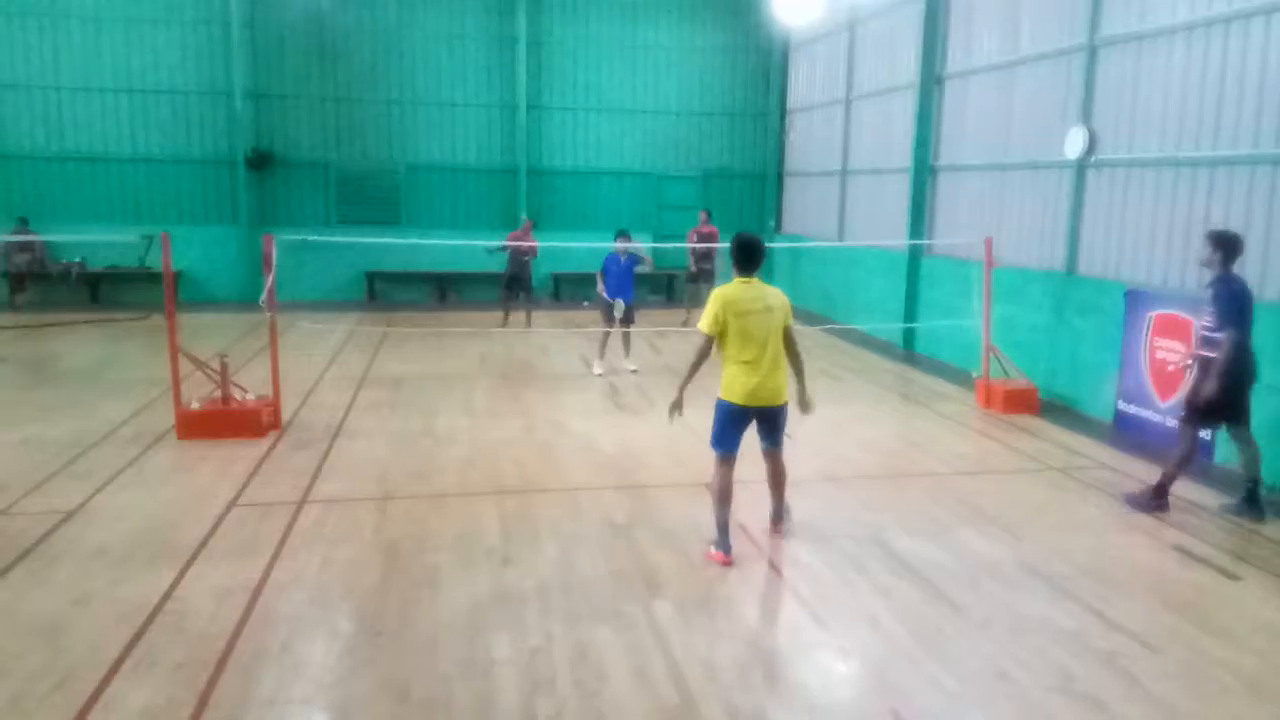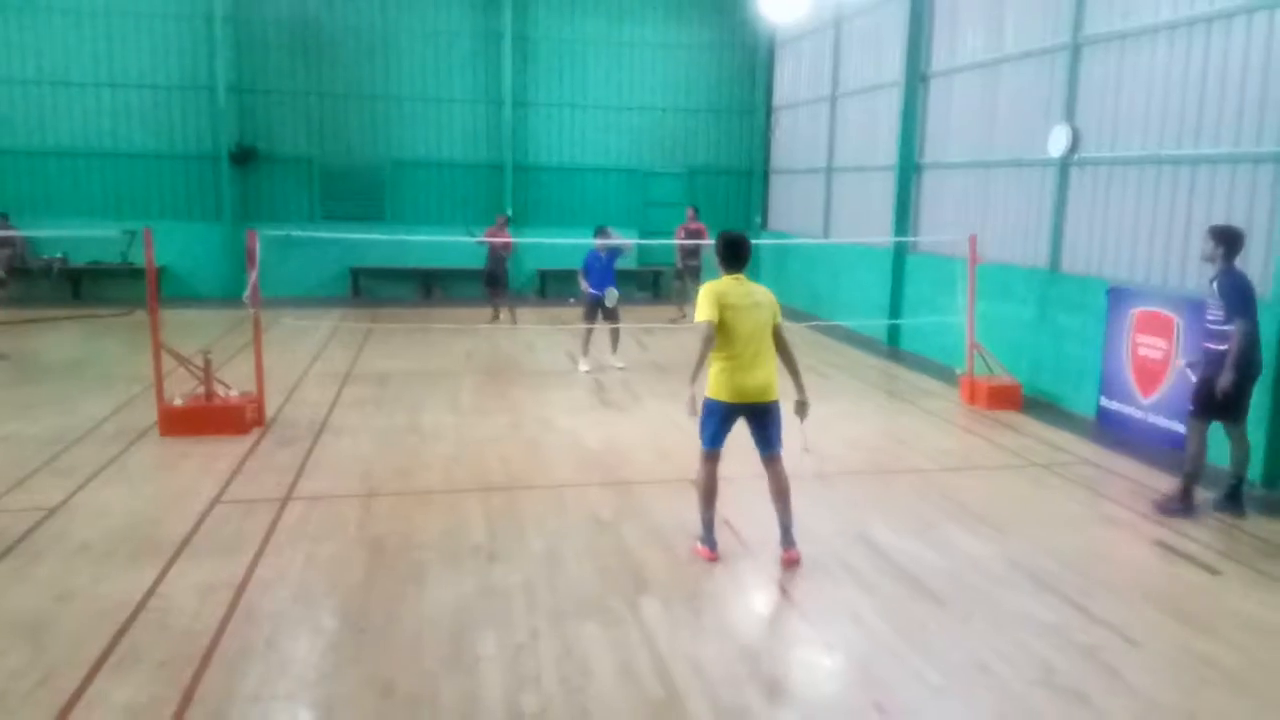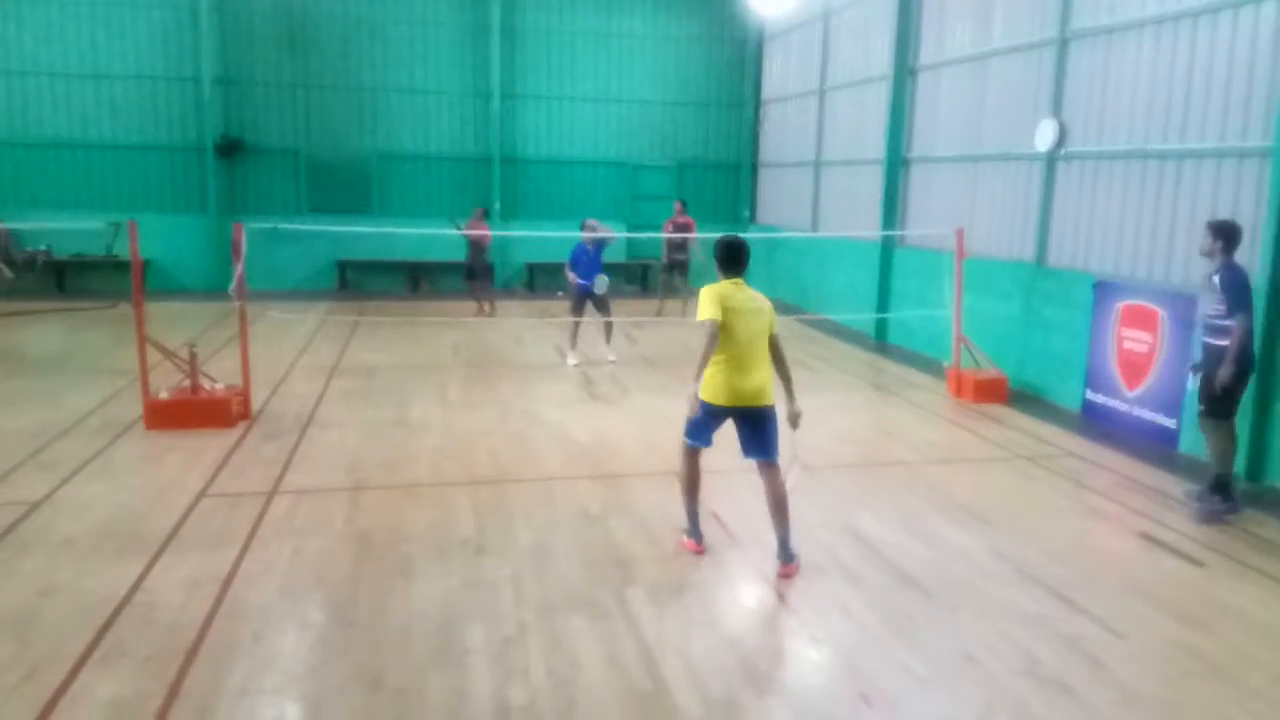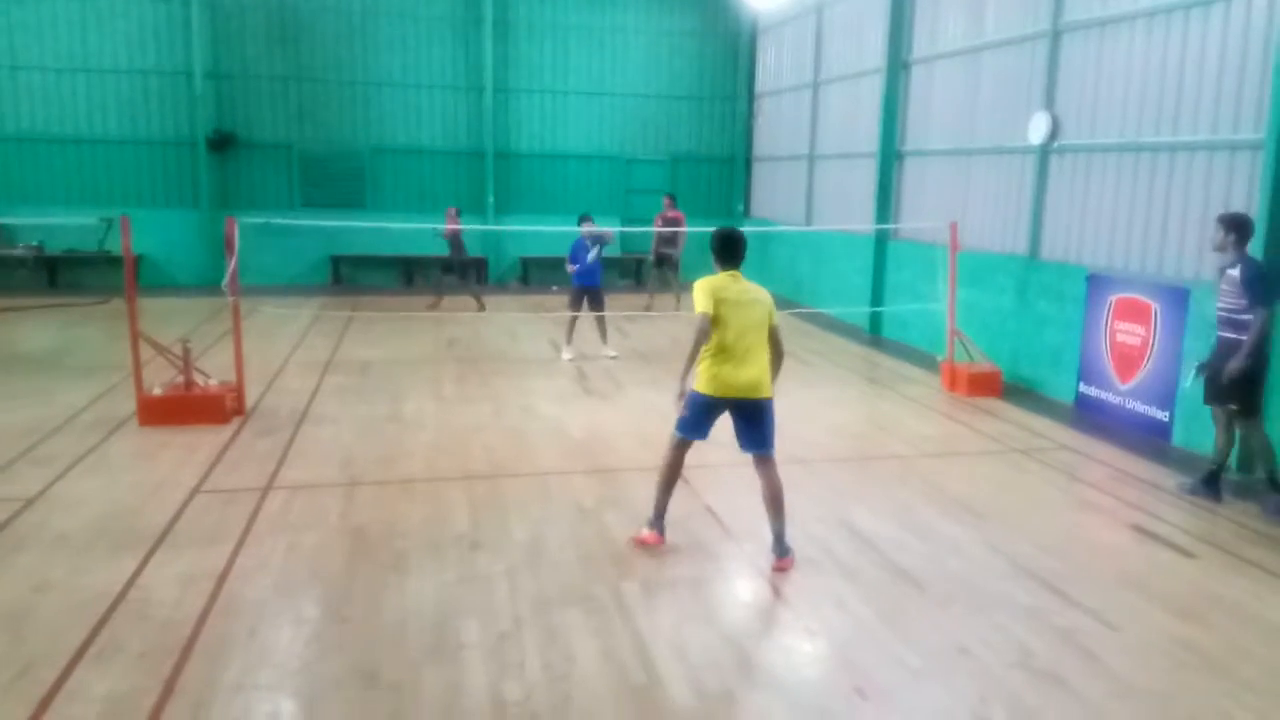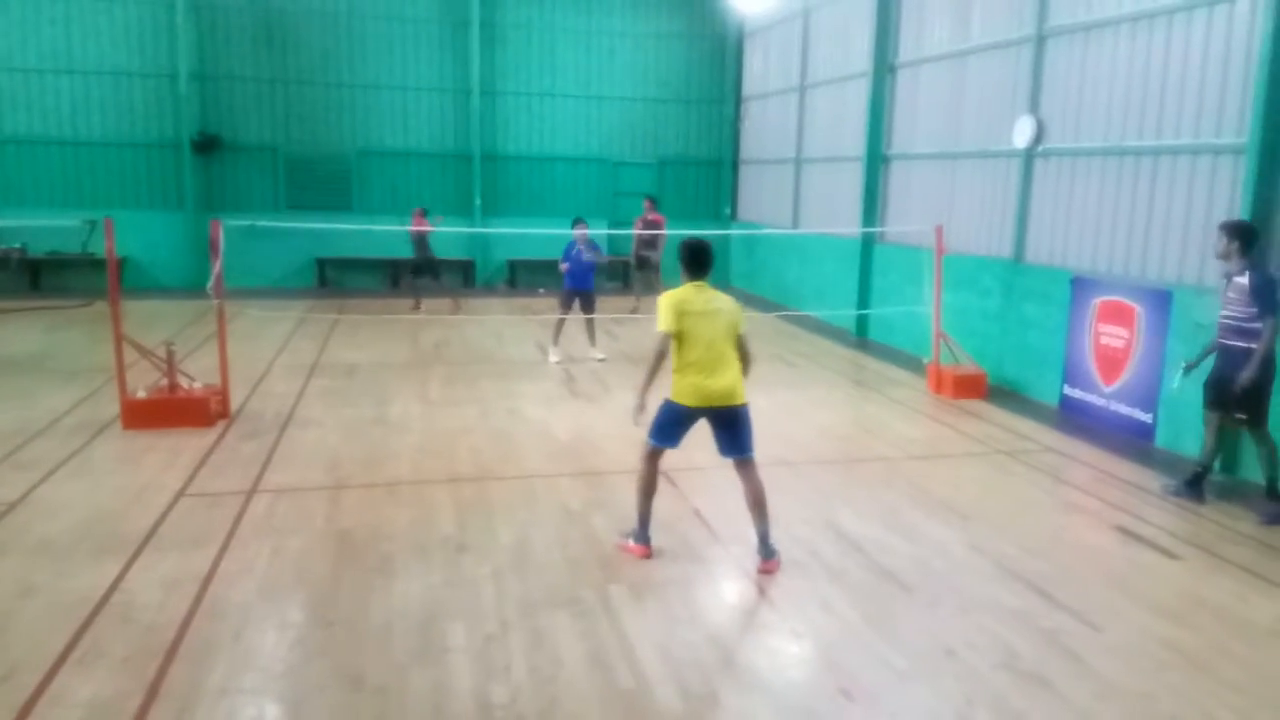
dt=0.2s
person 1, frame 1
left shoulder: (723, 296)
right shoulder: (778, 298)
left elbow: (703, 350)
right elbow: (792, 350)
left wrist: (680, 390)
right wrist: (802, 389)
left hip: (736, 393)
right hip: (775, 392)
left knee: (724, 464)
right knee: (773, 453)
left ankle: (722, 544)
right ankle: (778, 516)
person 1, frame 2
left shoulder: (712, 291)
right shoulder: (765, 296)
left elbow: (708, 336)
right elbow: (783, 347)
left wrist: (692, 385)
right wrist: (800, 391)
left hip: (724, 390)
right hip: (764, 390)
left knee: (709, 460)
right knee: (773, 462)
left ankle: (708, 540)
right ankle: (788, 542)
person 1, frame 3
left shoulder: (713, 293)
right shoulder: (763, 302)
left elbow: (712, 334)
right elbow: (778, 356)
left wrist: (695, 384)
right wrist: (791, 401)
left hip: (718, 391)
right hip: (758, 395)
left knee: (690, 451)
right knee: (770, 470)
left ankle: (693, 532)
right ankle: (786, 554)
person 1, frame 4
left shoulder: (707, 286)
right shoulder: (762, 294)
left elbow: (702, 330)
right elbow: (778, 349)
left wrist: (682, 380)
right wrist: (768, 386)
left hip: (714, 384)
right hip: (756, 388)
left knee: (677, 448)
right knee: (766, 463)
left ankle: (655, 527)
right ankle: (780, 547)
person 1, frame 5
left shoulder: (672, 300)
right shoulder: (728, 303)
left elbow: (663, 347)
right elbow: (744, 357)
left wrist: (642, 393)
left hip: (687, 393)
right hip: (730, 395)
left knee: (651, 455)
right knee: (747, 468)
left ankle: (641, 538)
right ankle: (766, 550)
person 2, frame 1
left shoulder: (1222, 288)
right shoulder: (1234, 286)
left elbow: (1230, 336)
left wrist: (1214, 377)
right wrist: (1203, 365)
left hip: (1222, 373)
right hip: (1238, 370)
left knee: (1188, 432)
right knee: (1241, 433)
left ankle: (1158, 494)
right ankle: (1252, 499)
person 2, frame 2
left shoulder: (1227, 282)
right shoulder: (1231, 280)
left elbow: (1241, 328)
left wrist: (1228, 370)
right wrist: (1205, 360)
left hip: (1228, 368)
right hip: (1240, 366)
left knee: (1196, 425)
right knee: (1235, 429)
left ankle: (1184, 496)
right ankle: (1234, 495)
person 2, frame 3
left shoulder: (1231, 276)
right shoulder: (1220, 275)
left elbow: (1242, 322)
left wrist: (1228, 364)
right wrist: (1207, 360)
left hip: (1227, 363)
right hip: (1220, 360)
left knee: (1210, 424)
right knee: (1223, 425)
left ankle: (1221, 494)
right ankle: (1219, 490)
person 2, frame 4
left shoulder: (1250, 270)
right shoulder: (1227, 270)
left wrist: (1242, 357)
right wrist: (1213, 358)
left hip: (1244, 359)
right hip: (1226, 355)
left knee: (1247, 422)
right knee: (1221, 418)
right ankle: (1212, 481)
person 2, frame 5
right shoulder: (1230, 278)
left wrist: (1254, 367)
right wrist: (1199, 357)
left hip: (1248, 369)
right hip: (1226, 363)
right knee: (1212, 422)
right ankle: (1195, 483)
